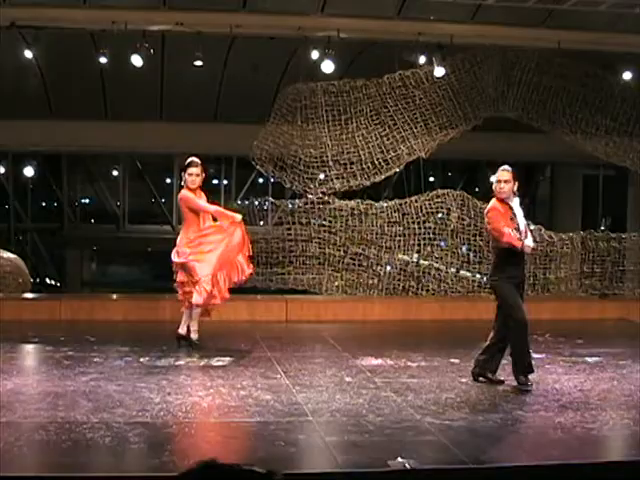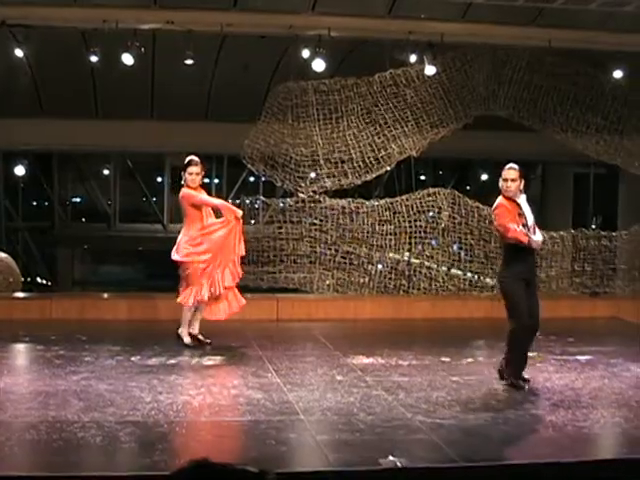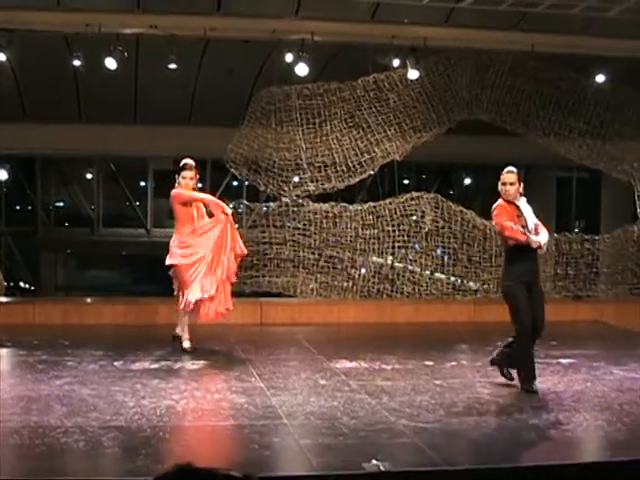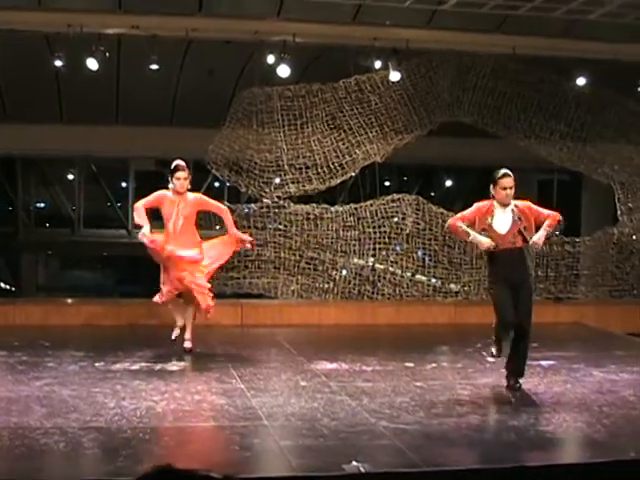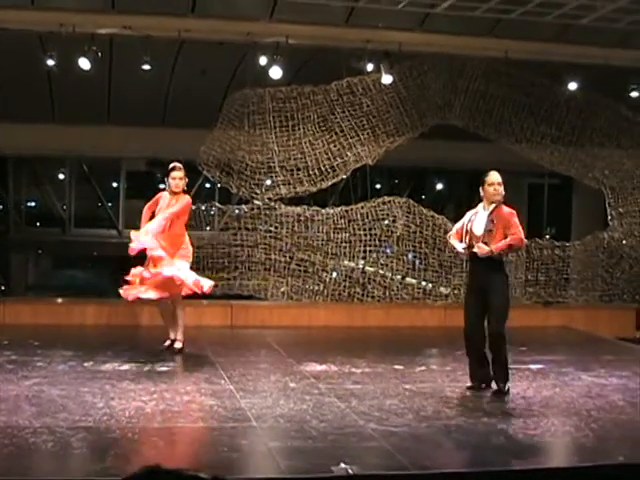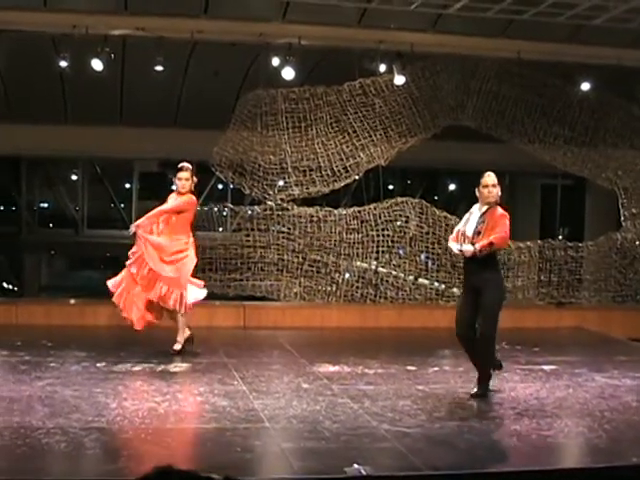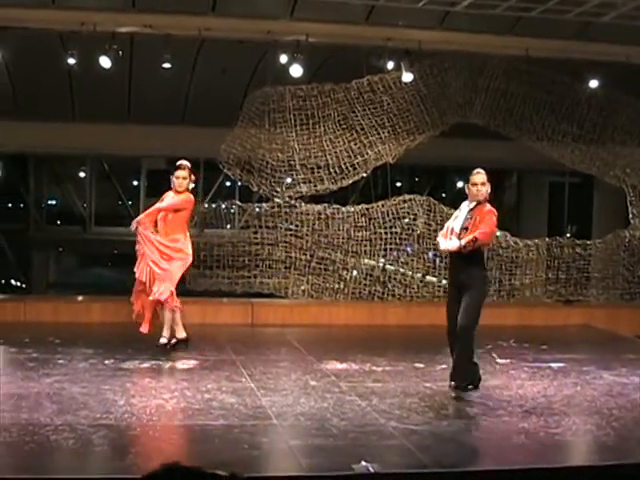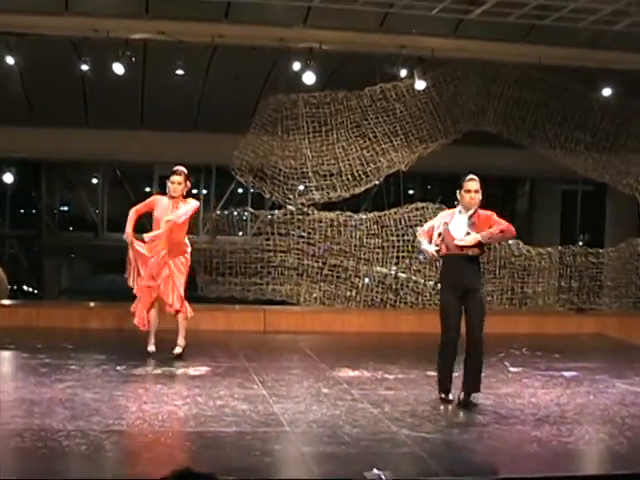
dt=0.4s
person 1, frame 1
left shoulder: (515, 206)
right shoulder: (494, 208)
left elbow: (524, 231)
right elbow: (502, 235)
left wrist: (529, 241)
right wrist: (522, 245)
left hip: (517, 274)
right hip: (502, 276)
left knee: (504, 325)
right knee: (519, 320)
left ankle: (483, 368)
right ankle: (521, 371)
person 1, frame 2
left shoulder: (523, 203)
right shoulder: (501, 205)
left elbow: (532, 228)
right elbow: (508, 231)
left wrist: (538, 237)
right wrist: (530, 240)
left hip: (528, 271)
right hip: (511, 273)
left knee: (532, 323)
right knee: (521, 322)
left ankle: (511, 367)
right ankle: (511, 371)
person 1, frame 3
left shoulder: (525, 206)
right shoulder: (501, 207)
left elbow: (539, 228)
right elbow: (506, 230)
left wrist: (543, 237)
right wrist: (531, 240)
left hip: (532, 275)
right hip: (514, 276)
left knee: (537, 325)
right knee: (525, 326)
left ankle: (504, 358)
right ankle: (527, 378)
person 1, frame 4
left shoulder: (524, 208)
right shoulder: (481, 209)
left elbow: (554, 217)
right elbow: (453, 223)
left wrist: (541, 235)
right wrist: (474, 236)
left hip: (521, 274)
right hip: (498, 275)
left knee: (523, 325)
right knee: (504, 320)
left ankle: (514, 374)
right ankle: (498, 341)
person 1, frame 5
left shoulder: (507, 214)
right shoulder: (472, 214)
left elbow: (519, 240)
right elbow: (453, 233)
left wrist: (491, 250)
right wrist: (458, 245)
left hip: (496, 278)
right hip: (474, 277)
left knee: (496, 330)
right knee: (471, 330)
left ankle: (501, 380)
right ankle: (480, 377)
person 1, frame 6
left shoulder: (500, 216)
right shoulder: (470, 215)
left elbow: (501, 240)
right elbow: (454, 237)
left wrist: (475, 248)
right wrist: (457, 247)
left hip: (490, 279)
right hip: (470, 280)
left knee: (485, 332)
right knee: (463, 331)
left ankle: (484, 383)
right ankle: (489, 364)
person 1, frame 7
left shoulder: (488, 212)
right shoulder: (460, 211)
left elbow: (485, 236)
right elbow: (444, 234)
left wrist: (460, 245)
right wrist: (444, 243)
left hip: (475, 277)
right hip: (455, 276)
left knee: (464, 328)
right knee: (454, 331)
left ankle: (460, 379)
right ankle: (471, 377)
person 1, frame 8
left shoulder: (485, 217)
right shoulder: (446, 216)
left elbow: (508, 230)
right elbow: (424, 231)
left wrist: (482, 236)
right wrist: (425, 245)
left hip: (473, 283)
right hip: (449, 282)
left knee: (475, 338)
right knee: (450, 336)
left ankle: (468, 391)
right ankle: (444, 388)
person 2, frame 1
left shoulder: (200, 194)
right shoulder: (184, 195)
left elbow: (207, 219)
right elbow: (209, 209)
left wrist: (229, 222)
right wrist: (233, 216)
left hip: (202, 246)
right hip: (189, 246)
left knee: (192, 291)
right knee: (203, 285)
left ankle: (182, 330)
right ankle: (193, 328)
person 2, frame 2
left shoulder: (201, 193)
right shoulder: (186, 193)
left elbow: (209, 219)
right elbow: (214, 202)
left wrist: (229, 218)
right wrist: (235, 211)
left hip: (205, 245)
right hip: (190, 246)
left knee: (206, 287)
right knee: (195, 288)
left ankle: (193, 330)
right ankle: (183, 330)
person 2, frame 3
left shoulder: (199, 200)
right shoulder: (176, 194)
left elbow: (206, 222)
right elbow: (200, 196)
left wrist: (220, 215)
right wrist: (222, 206)
left hip: (201, 249)
right hip: (182, 249)
left knee: (205, 289)
right knee: (189, 291)
left ankle: (180, 329)
right ankle: (185, 336)
person 2, frame 4
left shoulder: (196, 198)
right shoulder: (163, 196)
left elbow: (221, 209)
right elbow: (139, 205)
left wrist: (232, 231)
right wrist: (146, 225)
left hip: (192, 250)
right hip: (170, 250)
left knee: (193, 293)
right knee: (170, 290)
left ankle: (189, 337)
right ankle: (179, 323)
person 2, frame 5
left shoulder: (186, 200)
right shoulder: (162, 196)
left elbow: (168, 214)
right elbow: (148, 209)
left wrist: (148, 230)
right wrist: (144, 231)
left hip: (179, 250)
right hip: (160, 249)
left knee: (175, 293)
right knee: (161, 293)
left ankle: (179, 339)
right ankle: (172, 335)
person 2, frame 6
left shoulder: (190, 200)
right shoulder: (172, 196)
left elbow: (163, 210)
right elbow: (162, 216)
left wrist: (140, 222)
right wrist: (153, 229)
left hip: (182, 250)
right hip: (164, 250)
left knee: (176, 291)
right knee: (160, 292)
left ankle: (181, 338)
right ankle: (186, 332)
person 2, frame 7
left shoulder: (188, 199)
right shoulder: (168, 195)
left elbow: (161, 208)
right elbow: (155, 213)
left wrist: (139, 219)
right wrist: (146, 226)
left hip: (178, 249)
right hip: (161, 248)
left knee: (164, 289)
right knee: (162, 290)
left ankle: (166, 334)
right ankle: (180, 335)
person 2, frame 8
left shoulder: (188, 203)
right shoulder: (157, 200)
left elbow: (194, 206)
right elbow: (135, 211)
left wrist: (175, 218)
right wrist: (129, 231)
left hip: (177, 255)
right hip: (155, 254)
left knee: (176, 297)
right knee: (152, 297)
left ankle: (181, 341)
right ankle: (151, 341)
